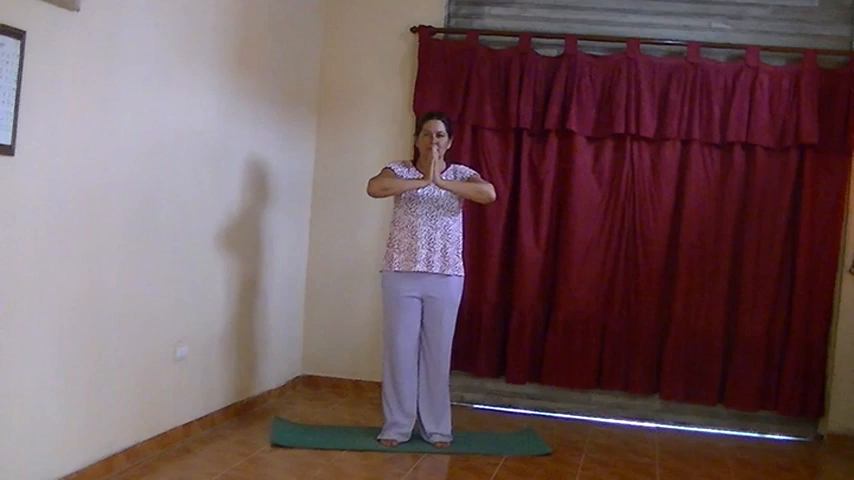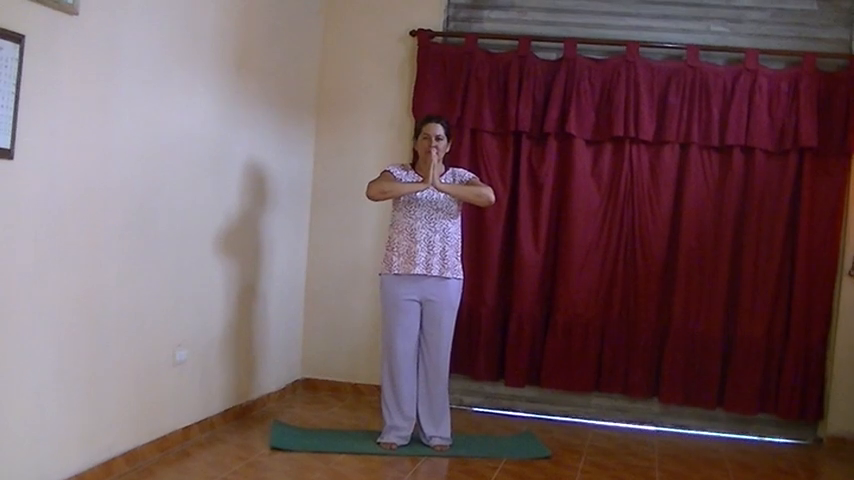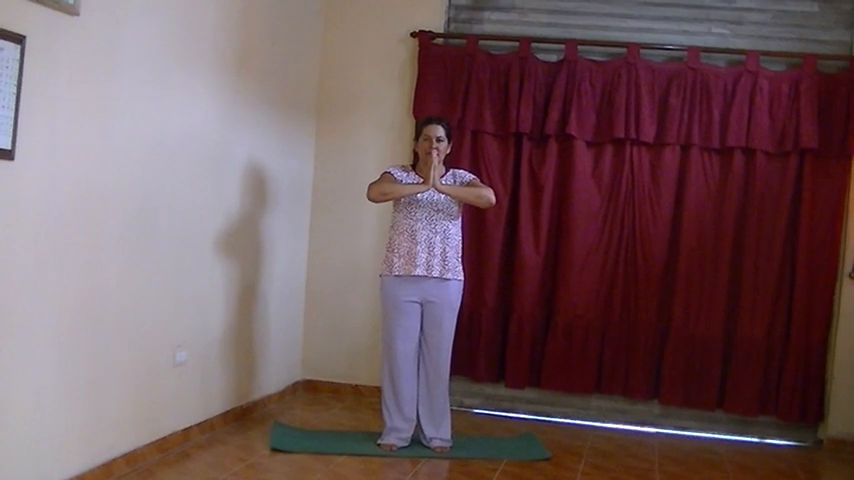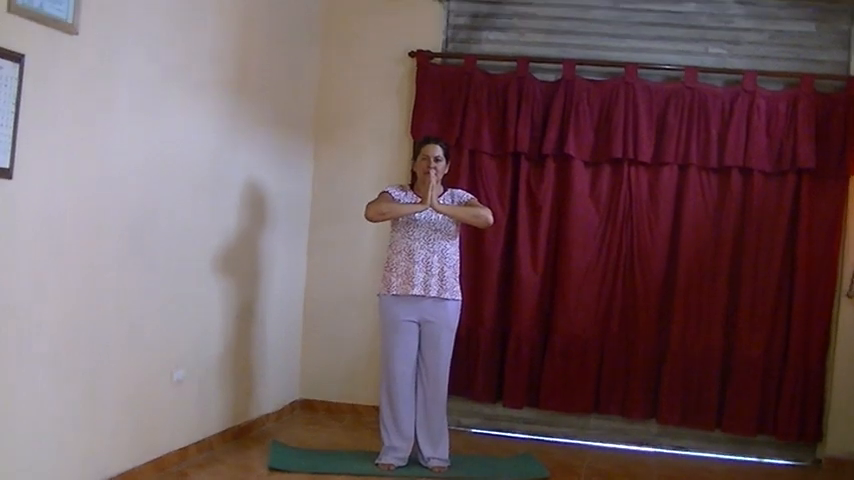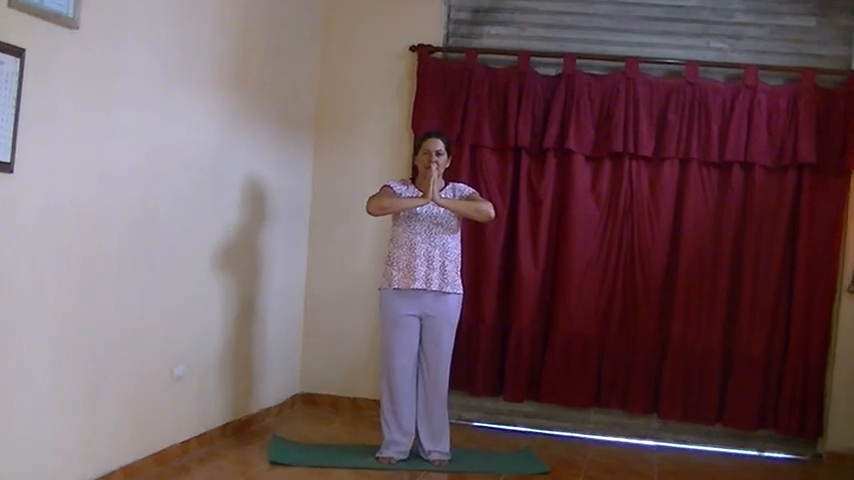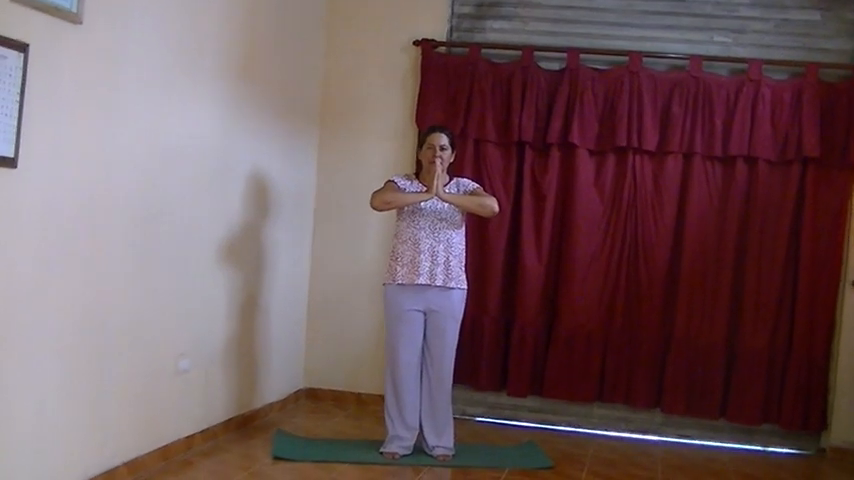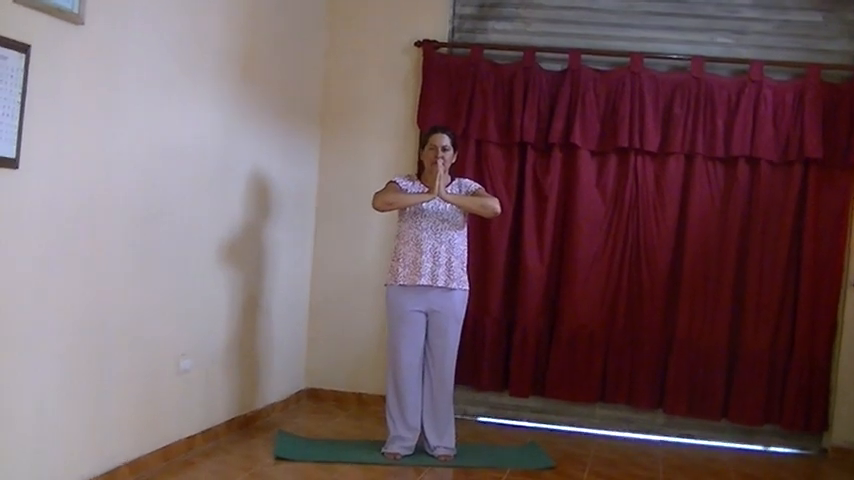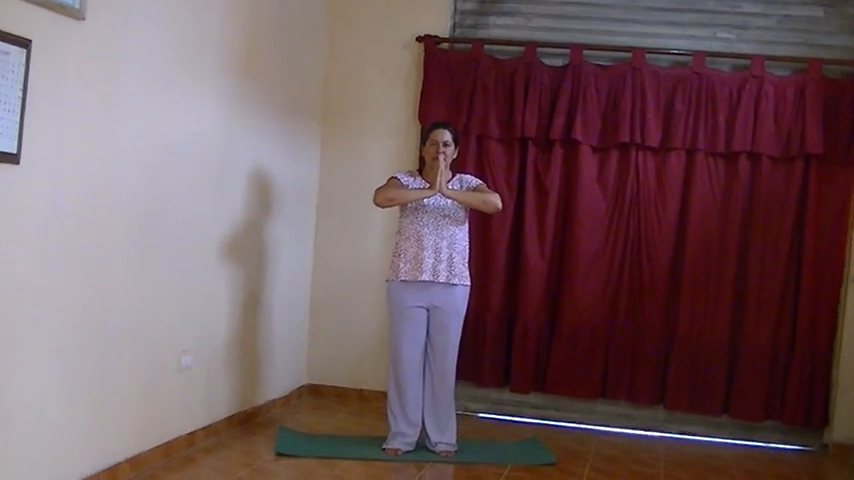
dt=0.3s
person 1, frame 1
left shoulder: (460, 174)
right shoulder: (399, 170)
left elbow: (489, 194)
right elbow: (374, 188)
left wrist: (441, 181)
right wrist: (423, 180)
left hip: (445, 277)
right hip: (401, 274)
left knee: (438, 352)
right knee: (399, 349)
left ankle: (436, 427)
right ankle: (397, 426)
person 1, frame 2
left shoulder: (460, 177)
right shoulder: (398, 173)
left elbow: (488, 197)
right elbow: (373, 191)
left wrist: (440, 184)
right wrist: (422, 183)
left hip: (444, 280)
right hip: (400, 277)
left knee: (437, 355)
right knee: (398, 352)
left ankle: (436, 430)
right ankle: (396, 429)
person 1, frame 3
left shoulder: (460, 179)
right shoulder: (399, 175)
left elbow: (489, 198)
right elbow: (374, 192)
left wrist: (441, 186)
right wrist: (422, 185)
left hip: (445, 282)
right hip: (400, 278)
left knee: (437, 356)
right knee: (399, 354)
left ankle: (436, 432)
right ankle: (396, 430)
person 1, frame 4
left shoulder: (458, 198)
right shoulder: (396, 194)
left elbow: (486, 218)
right elbow: (372, 212)
left wrist: (438, 205)
right wrist: (421, 204)
left hip: (443, 300)
right hip: (398, 297)
left knee: (435, 375)
right knee: (397, 373)
left ankle: (434, 451)
right ankle: (394, 450)
person 1, frame 5
left shoulder: (459, 192)
right shoulder: (398, 188)
left elbow: (488, 212)
right elbow: (373, 206)
left wrist: (440, 199)
right wrist: (422, 198)
left hip: (444, 295)
right hip: (399, 291)
left knee: (436, 370)
right knee: (398, 367)
left ankle: (435, 445)
right ankle: (395, 443)
person 1, frame 6
left shoulder: (464, 187)
right shoulder: (401, 183)
left elbow: (492, 207)
right elbow: (377, 201)
left wrist: (444, 194)
right wrist: (426, 193)
left hip: (448, 290)
right hip: (403, 287)
left knee: (440, 365)
right knee: (402, 362)
left ankle: (438, 440)
right ankle: (399, 439)
person 1, frame 7
left shoulder: (465, 188)
right shoulder: (404, 185)
left elbow: (494, 208)
right elbow: (379, 202)
left wrist: (446, 195)
right wrist: (428, 194)
left hip: (450, 291)
right hip: (405, 288)
left knee: (442, 366)
right knee: (403, 363)
left ankle: (440, 441)
right ankle: (400, 439)
person 1, frame 8
left shoulder: (467, 184)
right shoulder: (405, 180)
left elbow: (495, 204)
right elbow: (380, 198)
left wrist: (447, 191)
right wrist: (430, 190)
left hip: (451, 286)
right hip: (406, 283)
left knee: (443, 361)
right knee: (405, 359)
left ankle: (442, 436)
right ankle: (401, 435)
